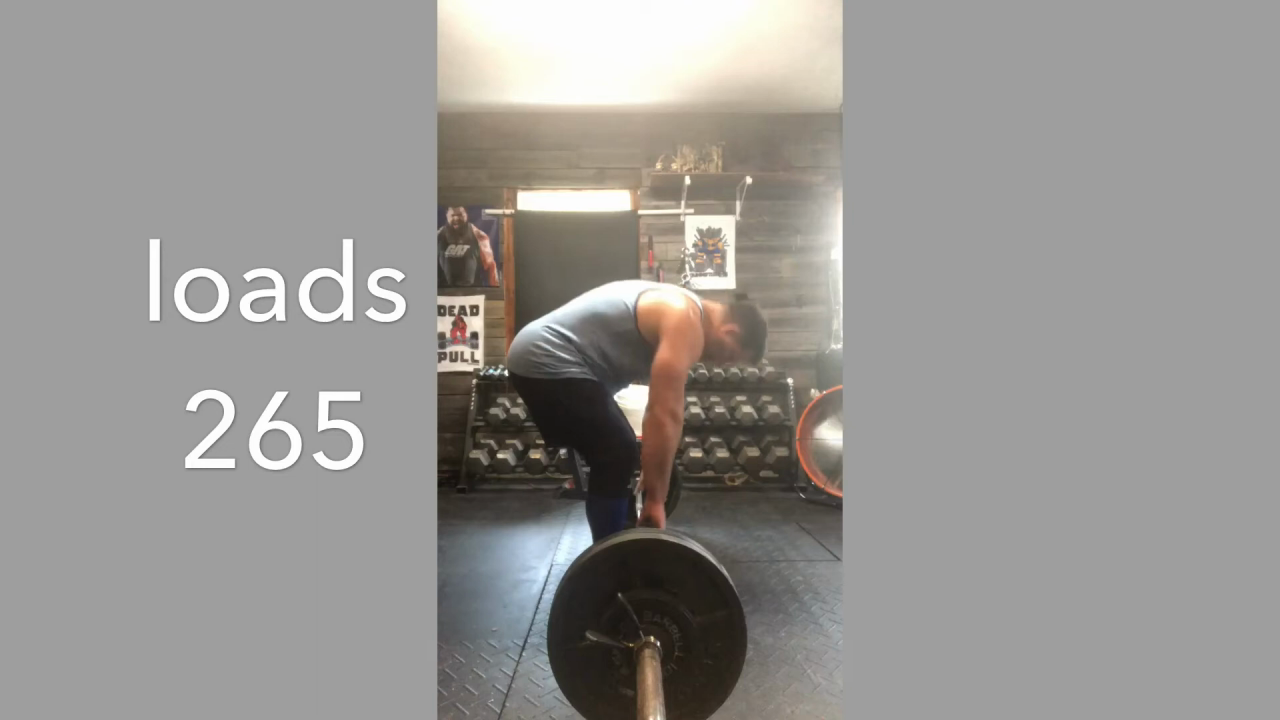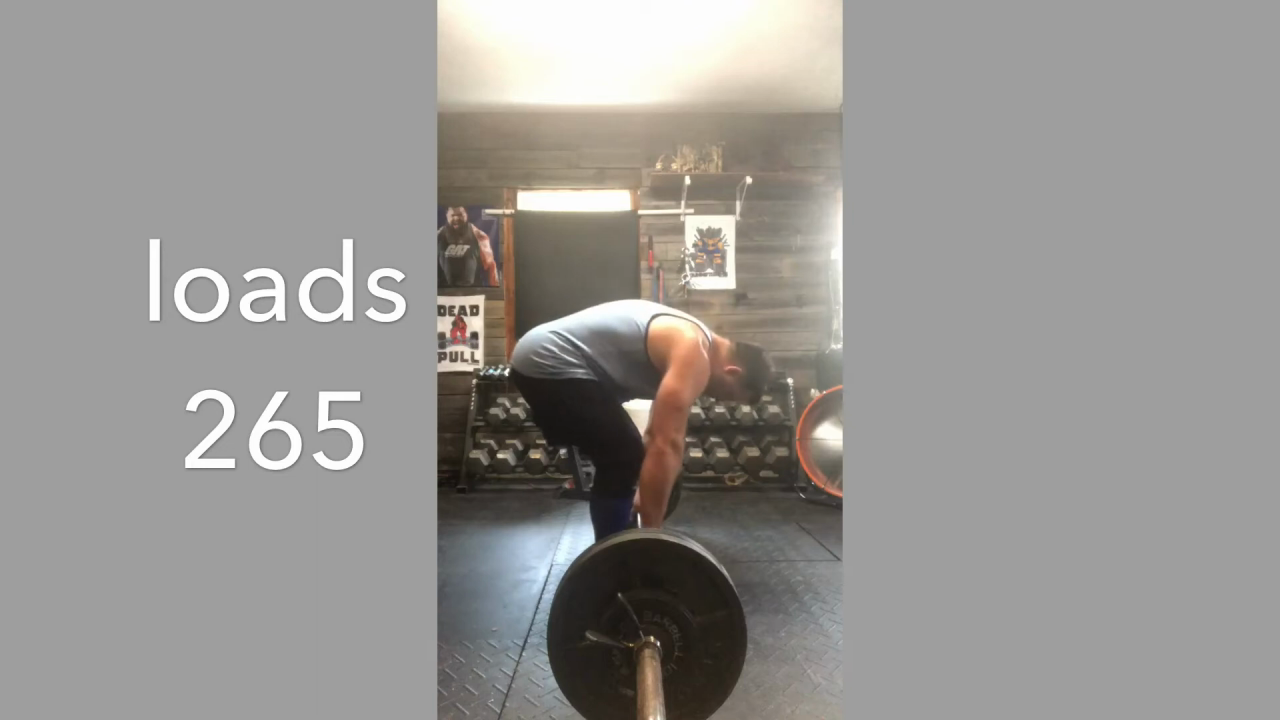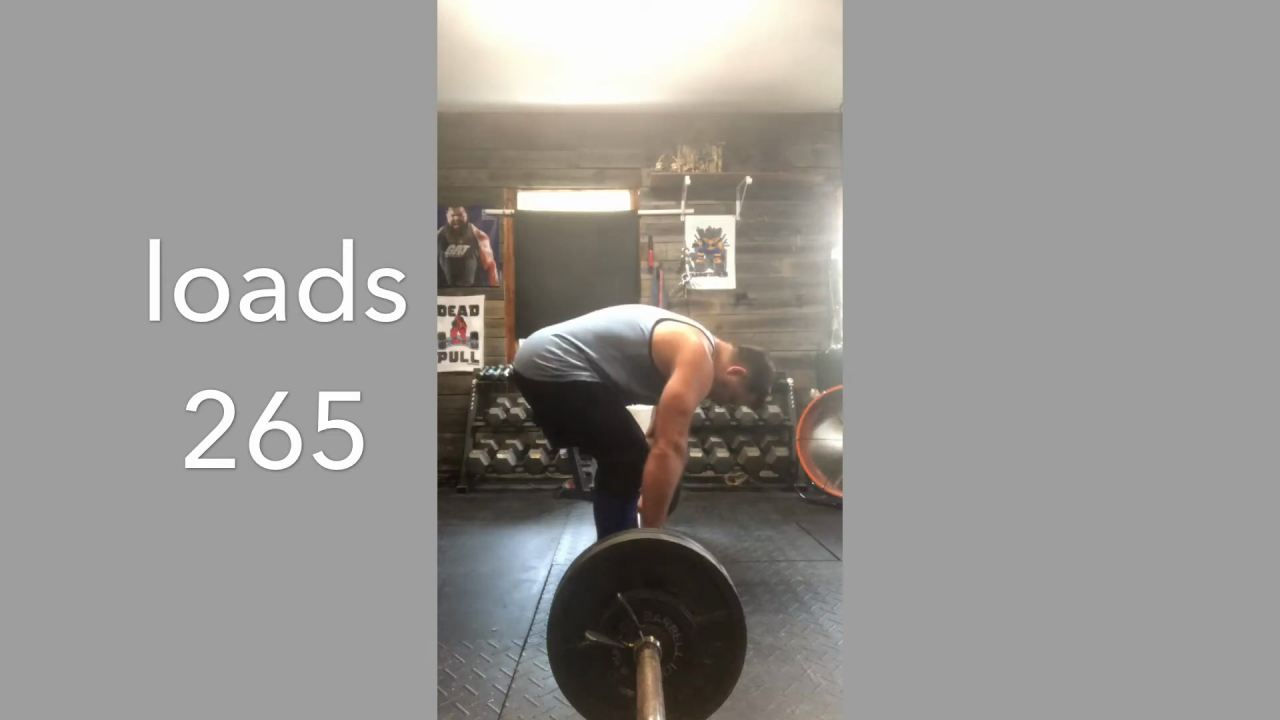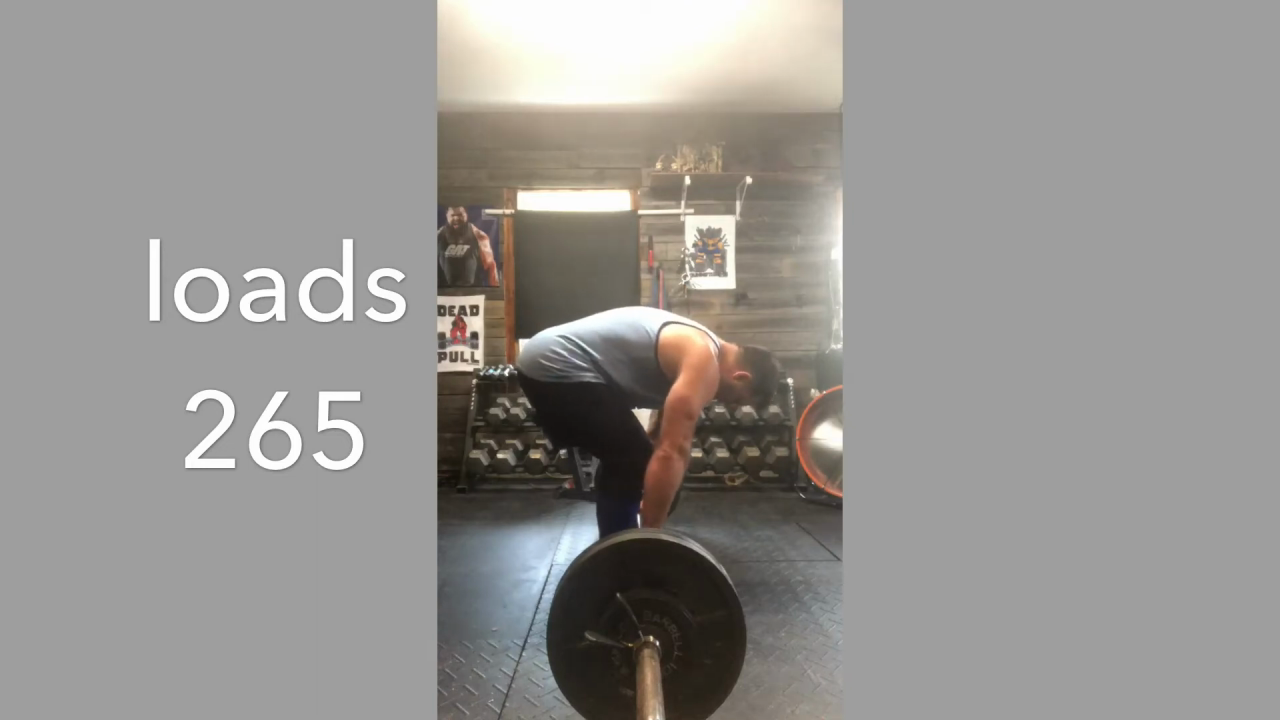
dt=0.4s
person 1, frame 1
left shoulder: (682, 311)
right shoulder: (687, 322)
left elbow: (658, 410)
right elbow: (666, 414)
left wrist: (650, 470)
right wrist: (656, 500)
left hip: (537, 355)
right hip: (547, 362)
left knee: (617, 454)
right knee: (617, 458)
person 1, frame 2
left shoulder: (690, 340)
right shoulder: (694, 355)
left elbow: (657, 436)
right elbow: (667, 445)
left wrist: (643, 491)
right wrist: (651, 529)
left hip: (538, 358)
right hip: (550, 364)
left knee: (619, 457)
right knee: (623, 459)
person 1, frame 3
left shoulder: (693, 344)
right shoulder: (699, 359)
left elbow: (660, 439)
right elbow: (669, 449)
left wrist: (643, 494)
left hip: (539, 359)
right hip: (553, 366)
left knee: (620, 458)
right knee: (627, 460)
person 1, frame 4
left shoulder: (696, 346)
right shoulder: (704, 362)
left elbow: (660, 440)
right elbow: (672, 452)
left wrist: (647, 496)
left hip: (542, 359)
right hip: (556, 367)
left knee: (623, 458)
right knee: (631, 461)
